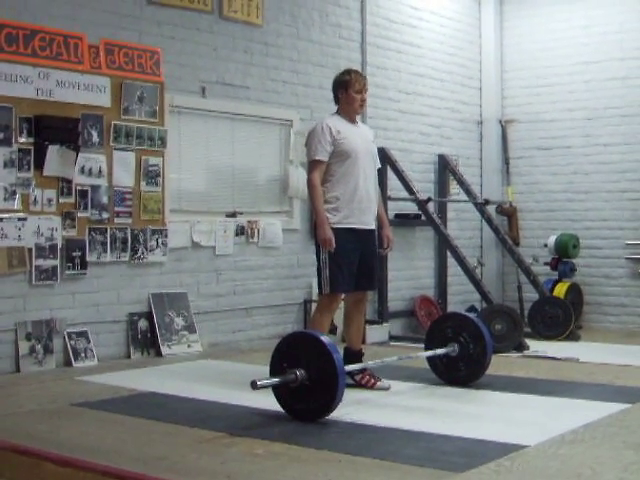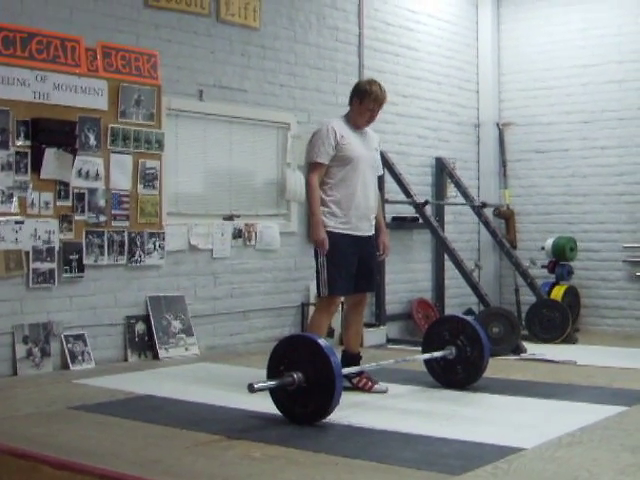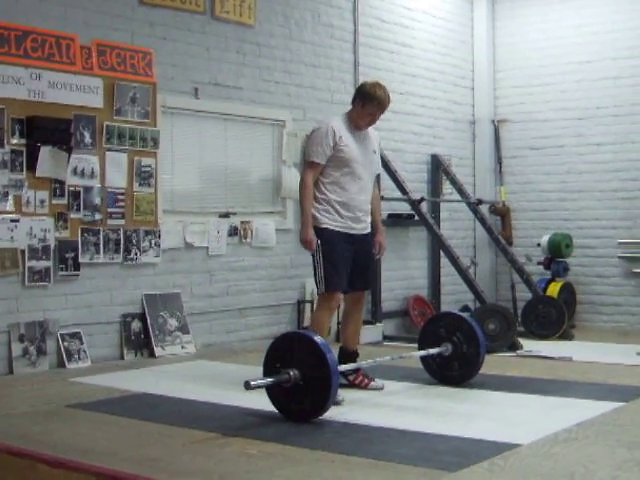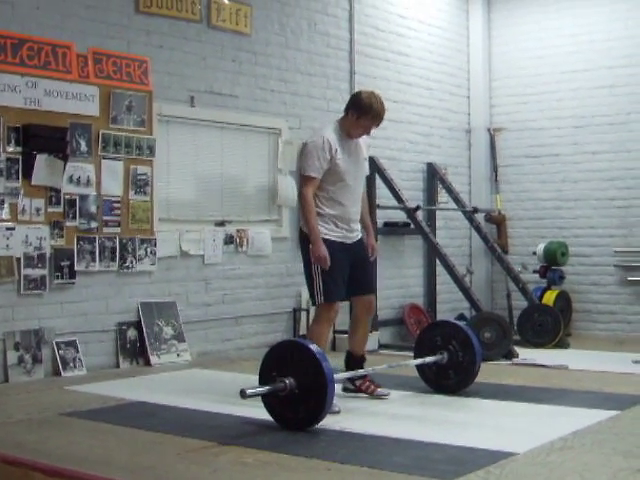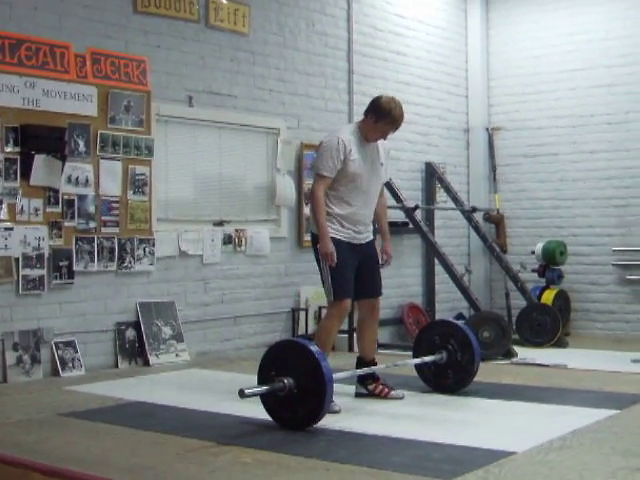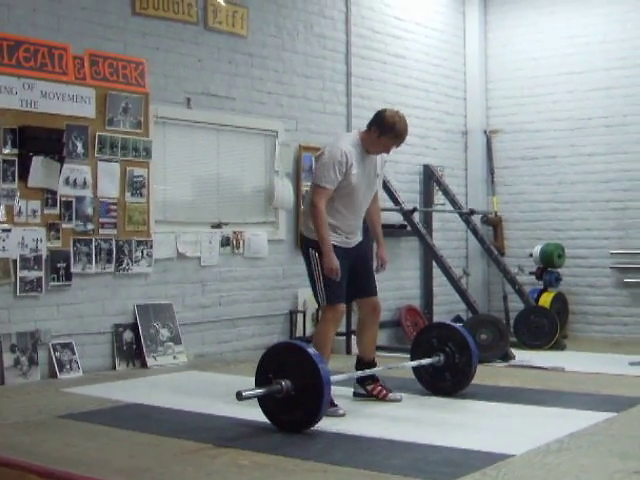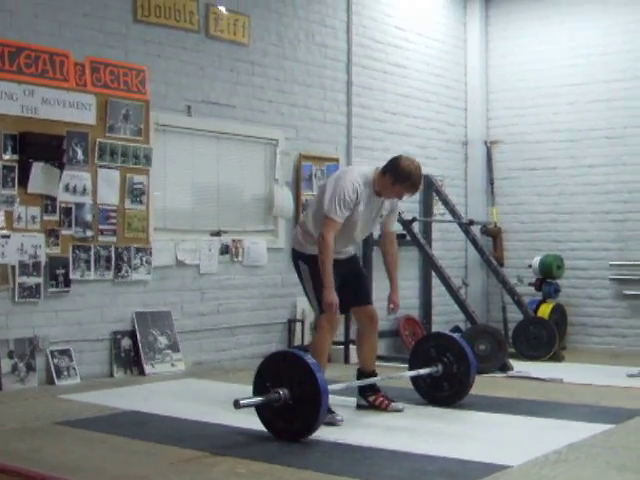
dt=0.4s
person 1, frame 1
left shoulder: (366, 132)
right shoulder: (326, 128)
right elbow: (314, 178)
left wrist: (384, 224)
right wrist: (322, 224)
left hip: (365, 227)
right hip: (338, 228)
left knee: (359, 297)
right knee: (330, 298)
left ankle: (354, 365)
person 1, frame 2
left shoulder: (372, 138)
right shoulder: (331, 132)
right elbow: (313, 180)
left wrist: (382, 230)
right wrist: (317, 226)
left hip: (365, 232)
right hip: (336, 231)
left knee: (358, 299)
right knee: (330, 300)
left ankle: (351, 369)
person 1, frame 3
left shoulder: (372, 138)
right shoulder: (329, 131)
right elbow: (308, 178)
left wrist: (379, 229)
right wrist: (307, 225)
left hip: (361, 230)
right hip: (331, 228)
left knee: (357, 298)
right knee: (331, 297)
left ankle: (347, 367)
person 1, frame 4
left shoulder: (360, 143)
right shoulder: (322, 142)
right elbow: (306, 193)
left wrist: (369, 232)
right wrist: (316, 241)
left hip: (353, 238)
right hip: (325, 239)
left knee: (367, 304)
right knee: (328, 308)
left ankle: (355, 373)
person 1, frame 5
left shoulder: (379, 149)
right shoulder: (338, 142)
right elbow: (317, 190)
left wrist: (385, 238)
right wrist: (324, 238)
left hip: (364, 239)
right hip: (335, 238)
left knee: (371, 307)
right knee: (341, 305)
left ankle: (367, 378)
person 1, frame 6
left shoulder: (377, 157)
right shoulder: (339, 152)
right elbow: (317, 203)
left wrist: (380, 244)
right wrist: (327, 252)
left hip: (353, 241)
right hip: (322, 240)
left knee: (371, 307)
right knee: (334, 310)
left ankle: (366, 380)
person 1, frame 7
left shoulder: (389, 198)
right shoulder: (350, 183)
left elbow: (389, 240)
right elbow: (325, 235)
left wrist: (394, 288)
right wrist: (328, 289)
left hip: (344, 254)
right hip: (311, 251)
left knee: (369, 316)
right knee: (330, 317)
left ankle: (368, 391)
